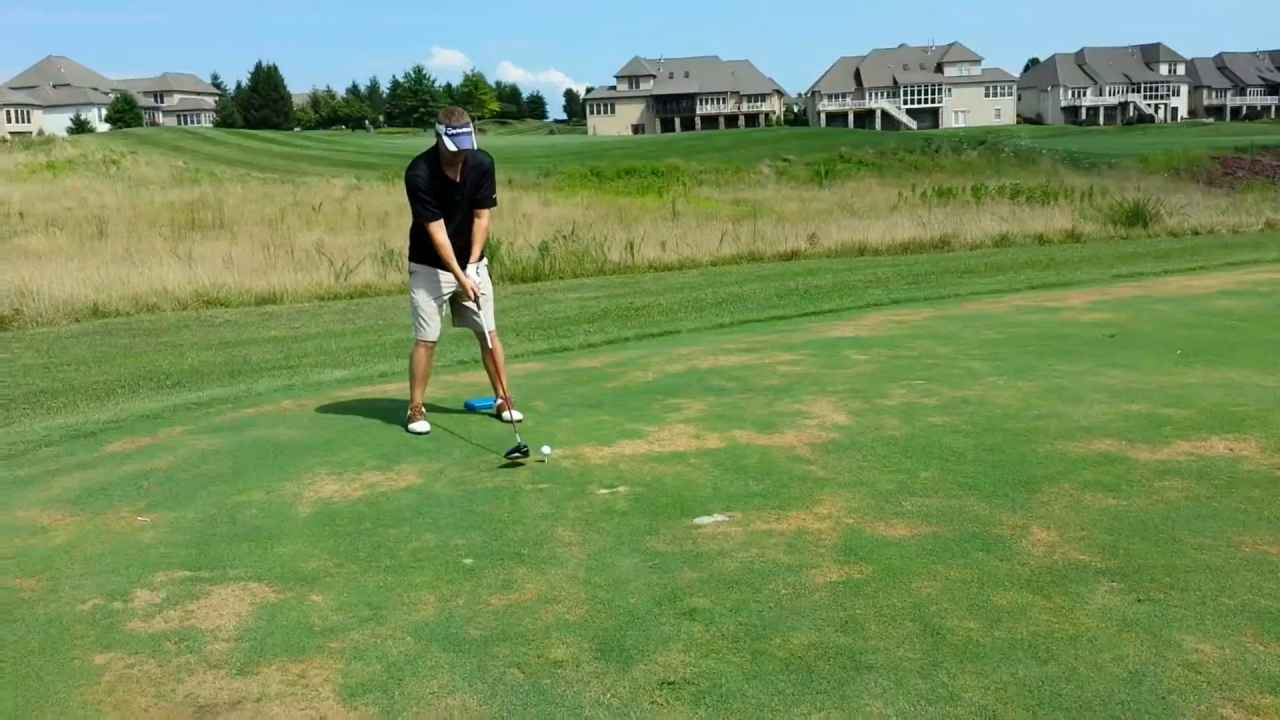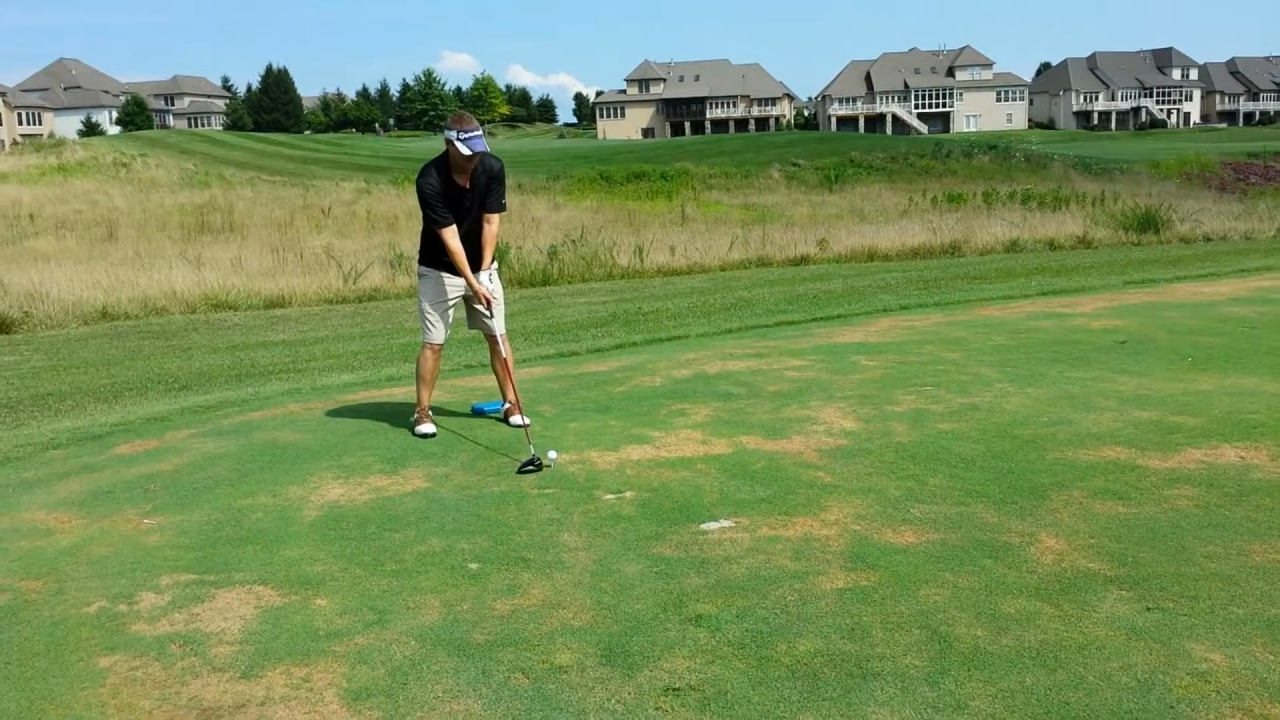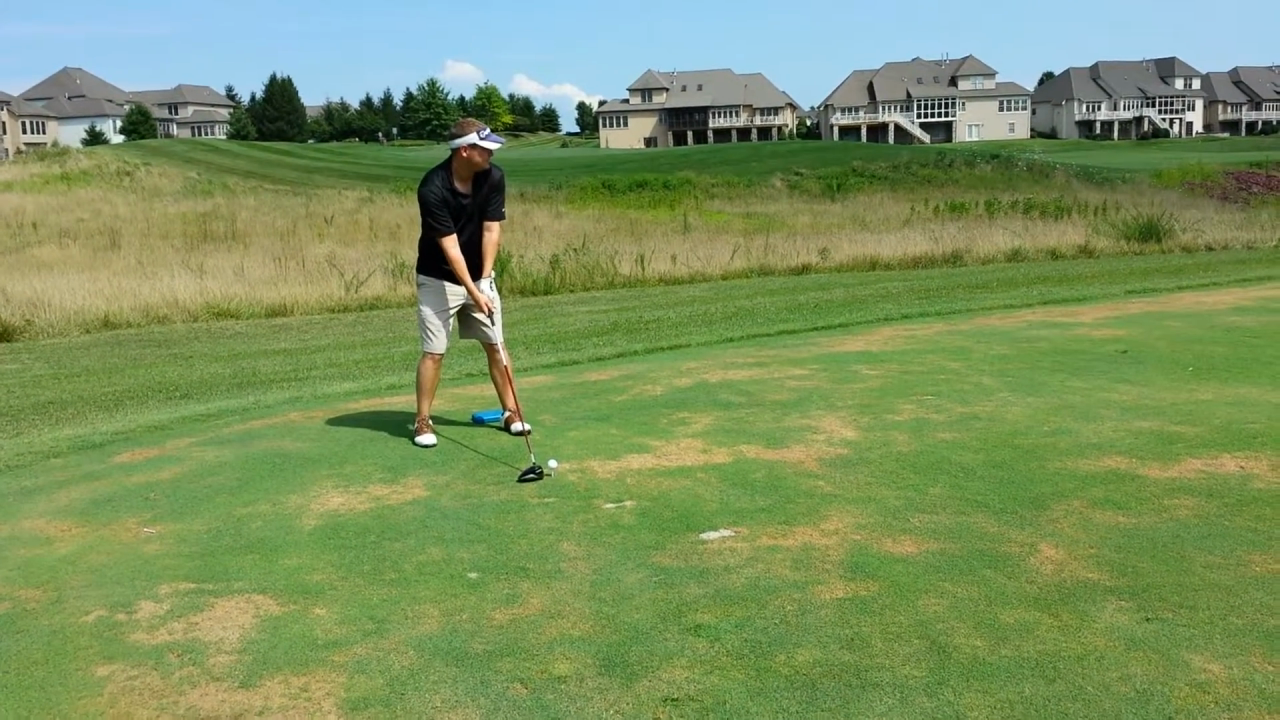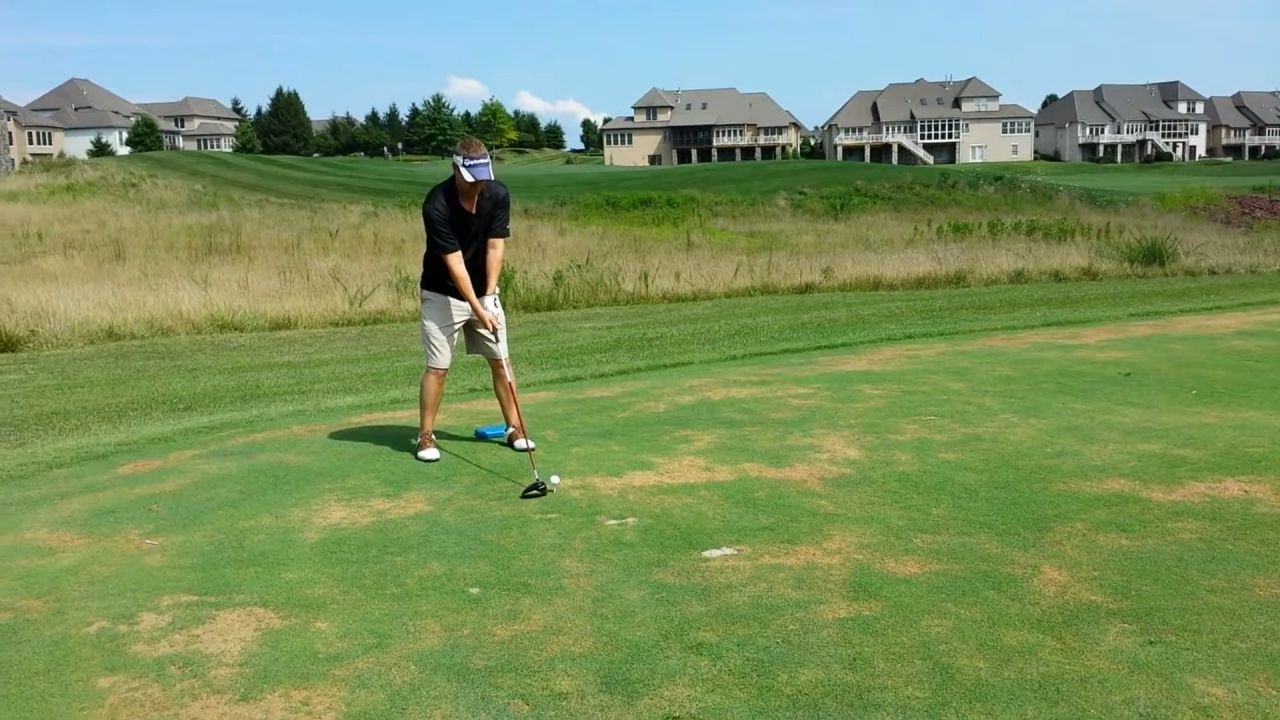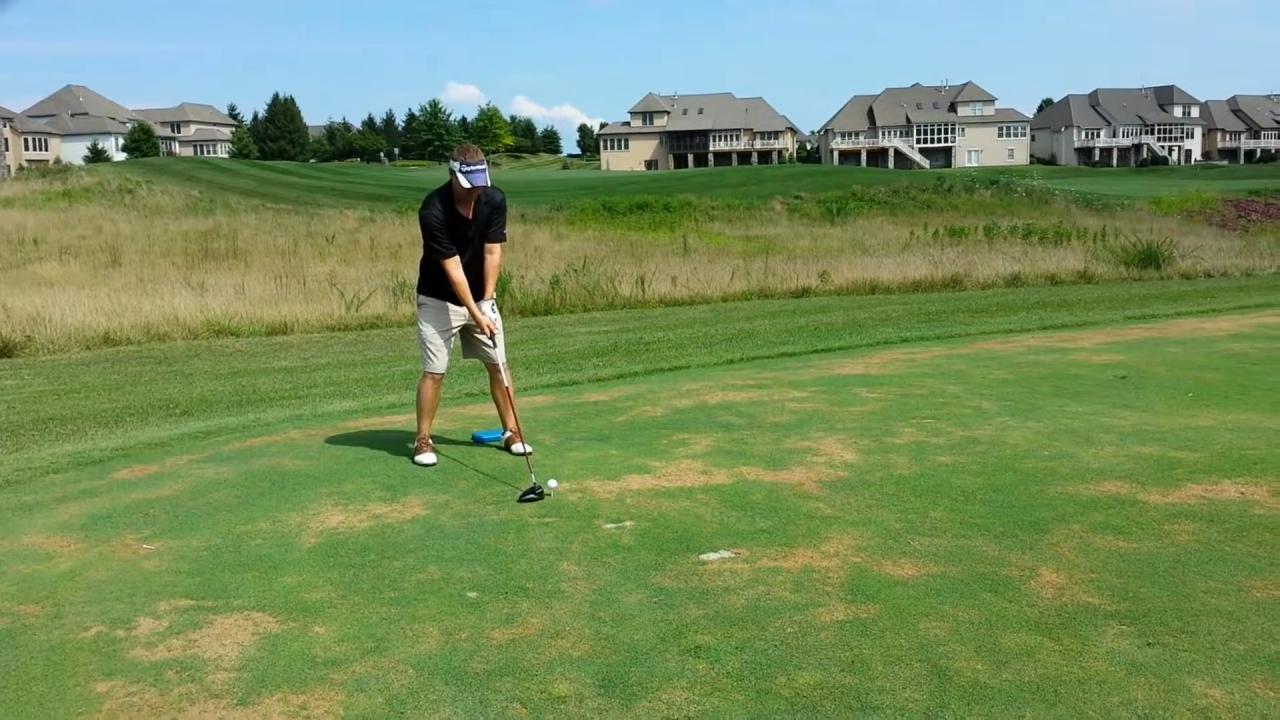
dt=1s
person 1, frame 1
left shoulder: (482, 163)
right shoulder: (419, 173)
left elbow: (481, 217)
right elbow: (436, 231)
left wrist: (473, 266)
right wrist: (459, 276)
left hip: (472, 262)
right hip: (429, 266)
left knee: (488, 332)
right knee: (426, 339)
left ankle: (502, 399)
right ankle: (416, 408)
person 1, frame 2
left shoulder: (493, 168)
right shoulder: (430, 180)
left elbow: (491, 222)
right elbow: (450, 236)
left wrist: (485, 271)
right wrist: (472, 283)
left hip: (482, 267)
right hip: (439, 269)
left knee: (498, 335)
right knee: (433, 341)
left ankle: (510, 403)
right ankle: (422, 411)
person 1, frame 3
left shoulder: (493, 177)
right shoulder: (432, 188)
left elbow: (491, 229)
right elbow: (450, 246)
left wrist: (485, 279)
right wrist: (472, 291)
left hip: (479, 276)
right hip: (438, 278)
left knee: (495, 344)
right knee: (434, 351)
left ankle: (510, 412)
right ankle: (423, 420)
person 1, frame 4
left shoulder: (498, 195)
right shoulder: (436, 205)
left elbow: (495, 247)
right elbow: (455, 263)
left wrist: (490, 295)
right wrist: (477, 308)
left hip: (484, 292)
right hip: (442, 294)
left knee: (500, 359)
right knee: (438, 366)
left ankle: (513, 428)
right ankle: (426, 435)
person 1, frame 5
left shoulder: (495, 200)
right shoulder: (433, 210)
left elbow: (492, 252)
right elbow: (453, 268)
left wrist: (487, 301)
right wrist: (475, 314)
left hip: (480, 296)
right hip: (439, 299)
left knee: (498, 364)
right knee: (434, 371)
left ankle: (511, 432)
right ankle: (423, 440)
